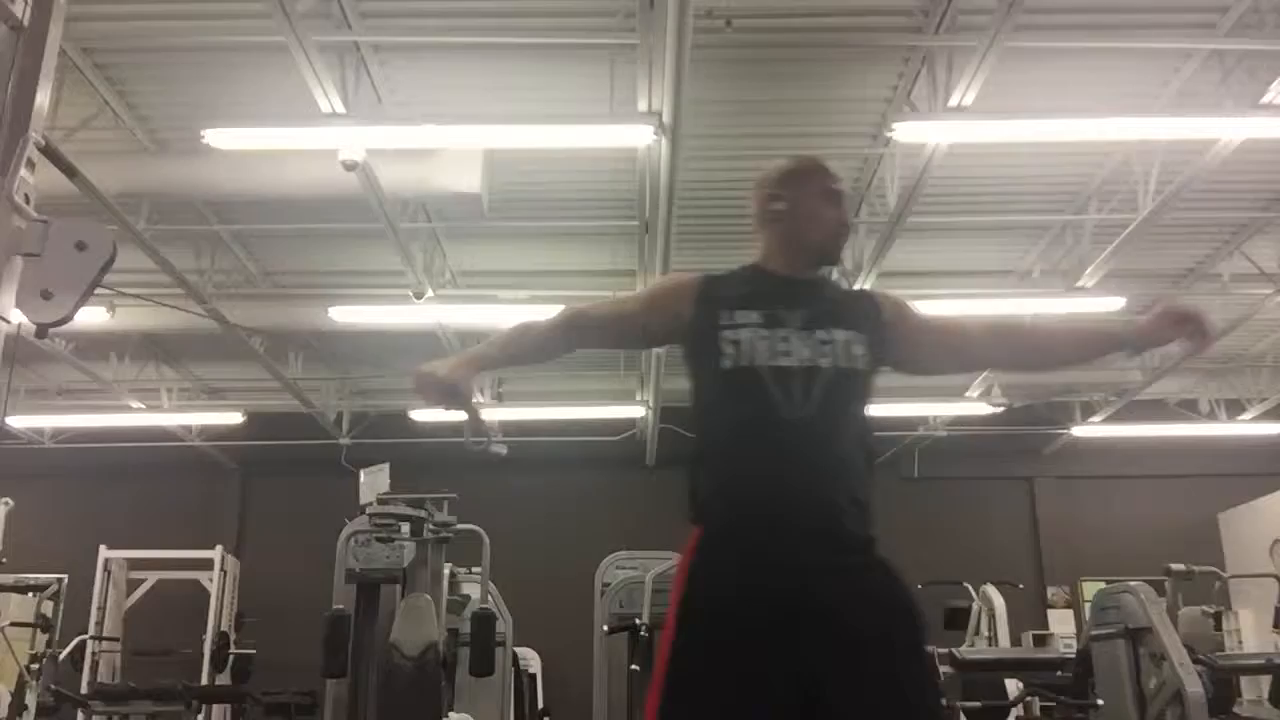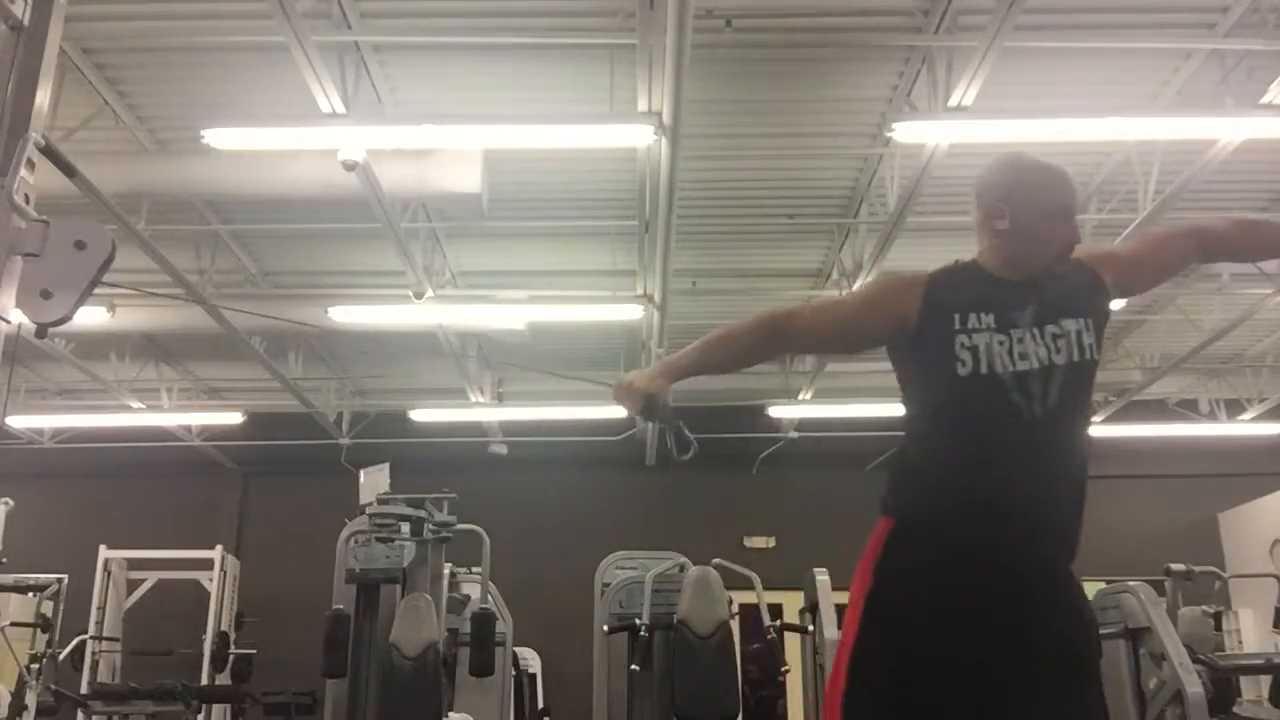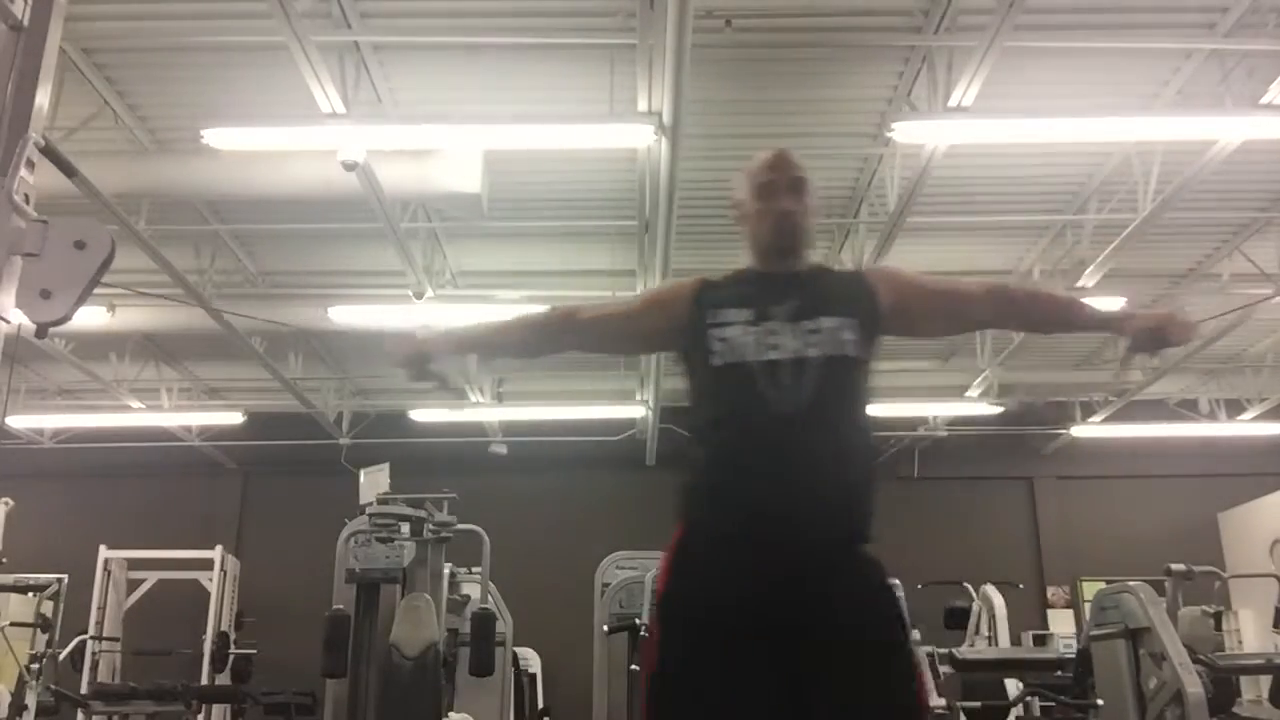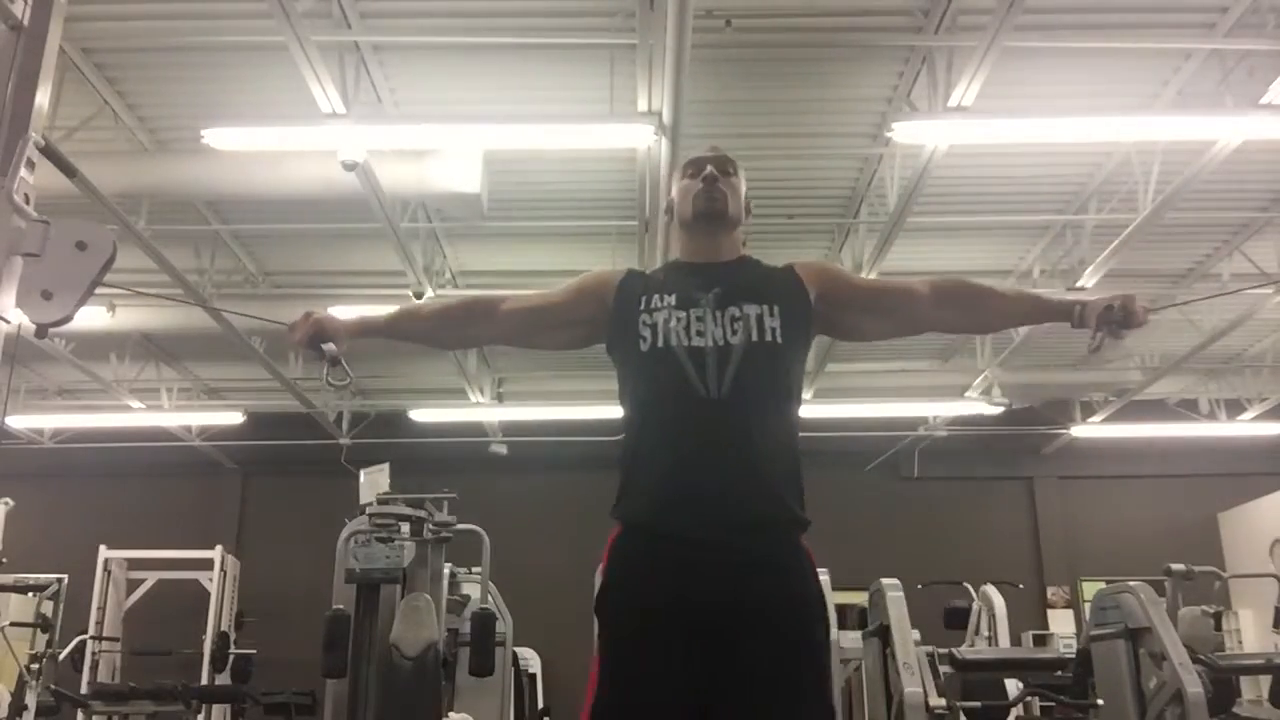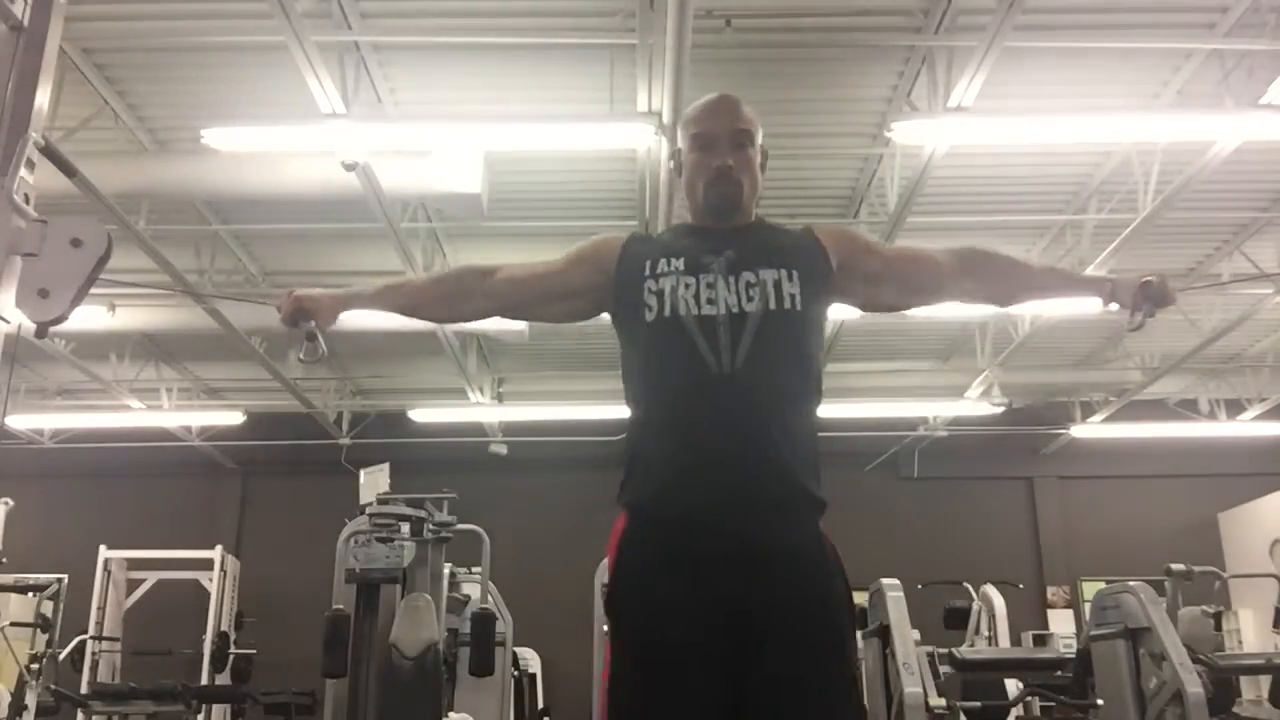
dt=1s
person 1, frame 1
left shoulder: (870, 315)
right shoulder: (701, 302)
left elbow: (990, 343)
right elbow: (580, 325)
left wrist: (1139, 332)
right wrist: (467, 361)
left hip: (845, 565)
right hip: (734, 566)
person 1, frame 2
left shoulder: (1090, 282)
right shoulder: (921, 300)
left elbow: (1202, 239)
right elbow: (787, 327)
right wrist: (666, 371)
left hip: (1039, 572)
right hip: (924, 564)
person 1, frame 3
left shoulder: (865, 295)
right shoulder: (694, 306)
left elbow: (991, 300)
right elbow: (573, 324)
left wrist: (1118, 321)
right wrist: (453, 340)
left hip: (834, 566)
right hip: (721, 565)
person 1, frame 4
left shoulder: (799, 289)
right shoulder: (619, 295)
left elbow: (930, 301)
right elbow: (493, 316)
left wrist: (1070, 307)
right wrist: (359, 324)
left hip: (767, 562)
right hip: (654, 560)
person 1, frame 5
left shoulder: (818, 254)
right shoulder: (623, 261)
left elbow: (955, 270)
right elbow: (489, 286)
left wrist: (1099, 284)
right wrist: (343, 298)
left hip: (787, 551)
right hip: (665, 552)
